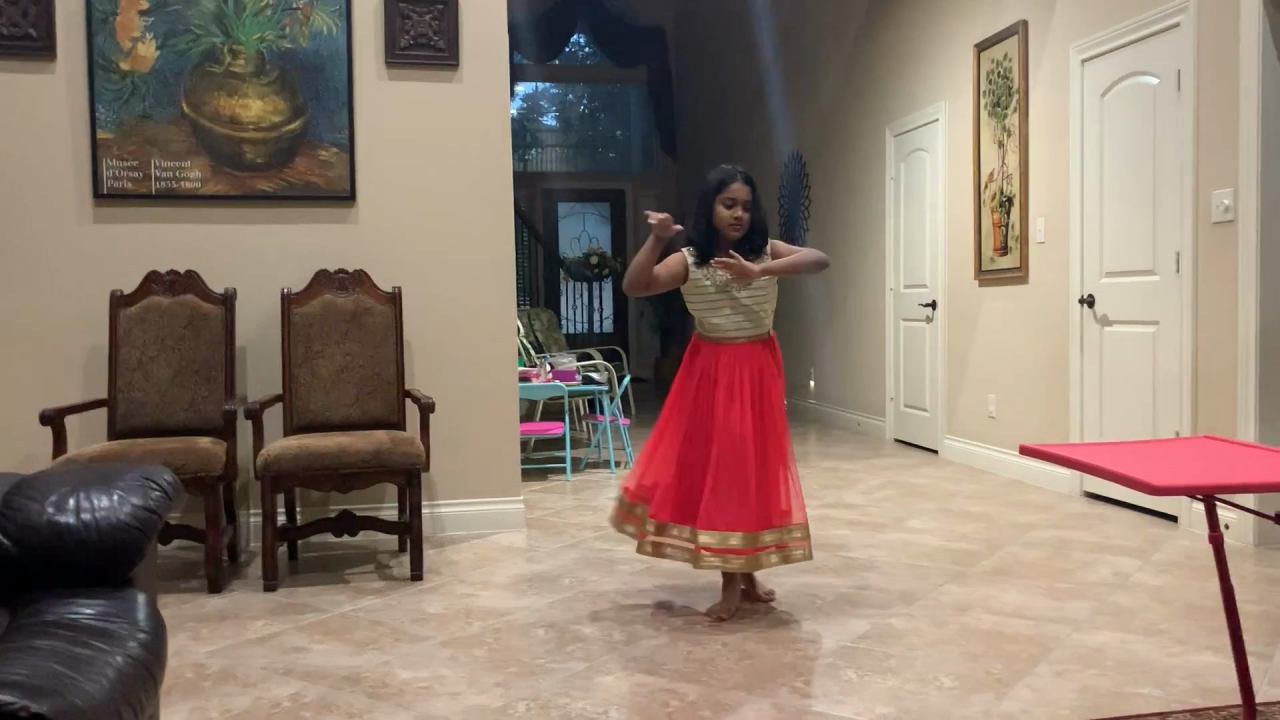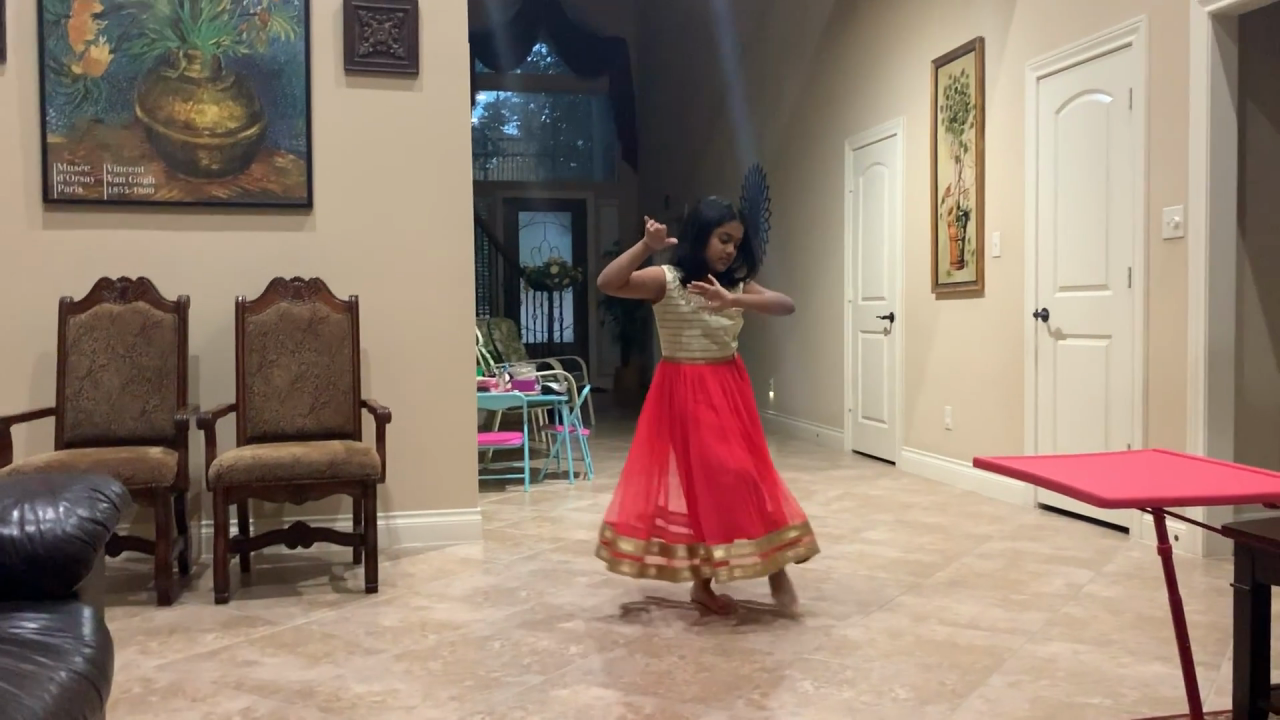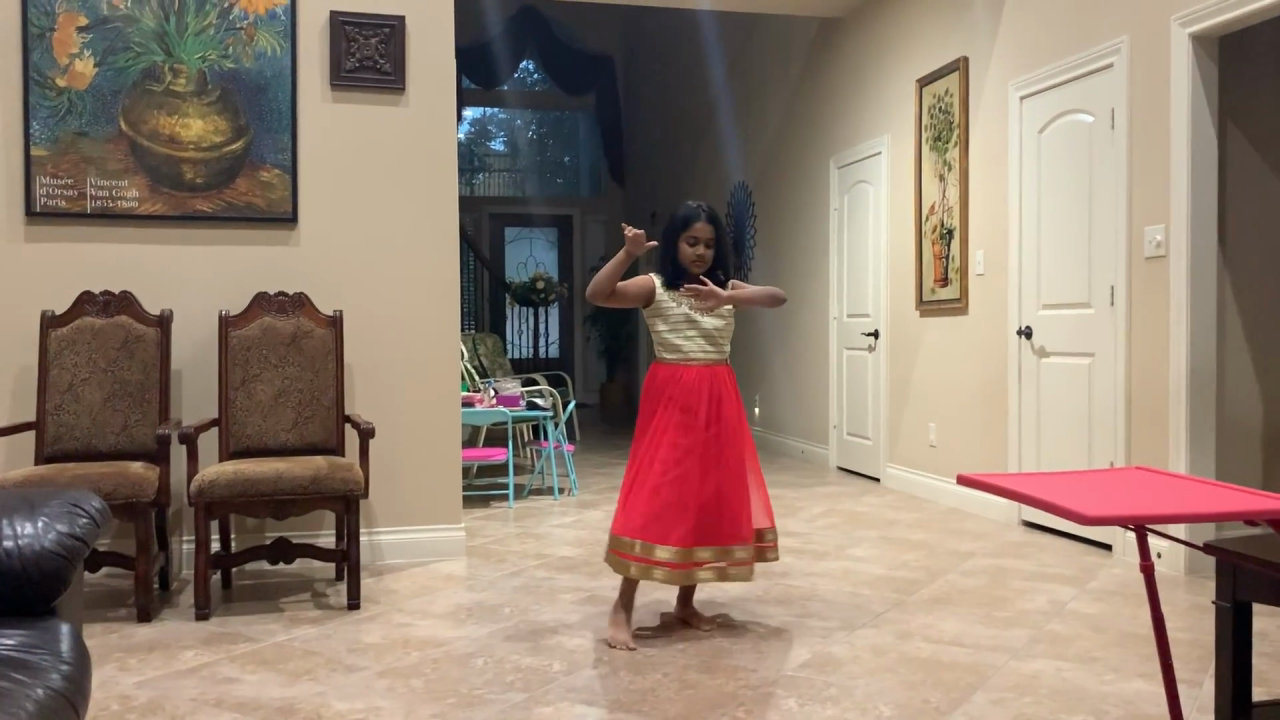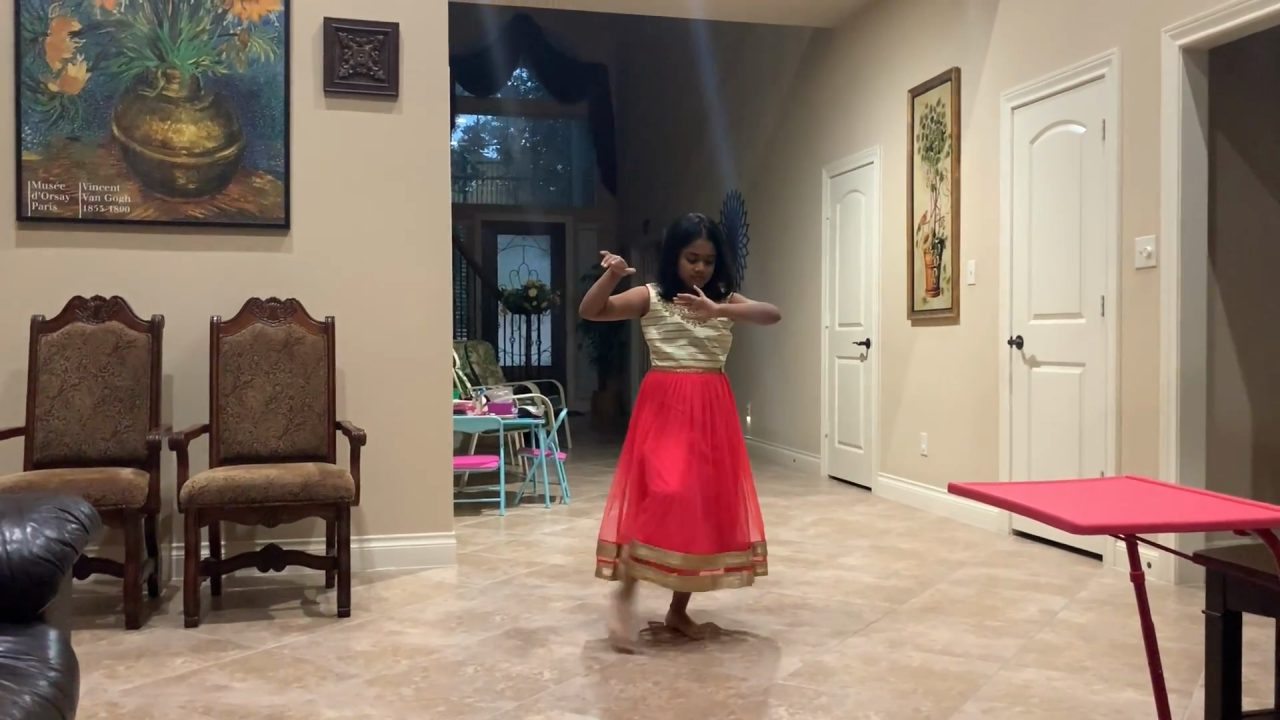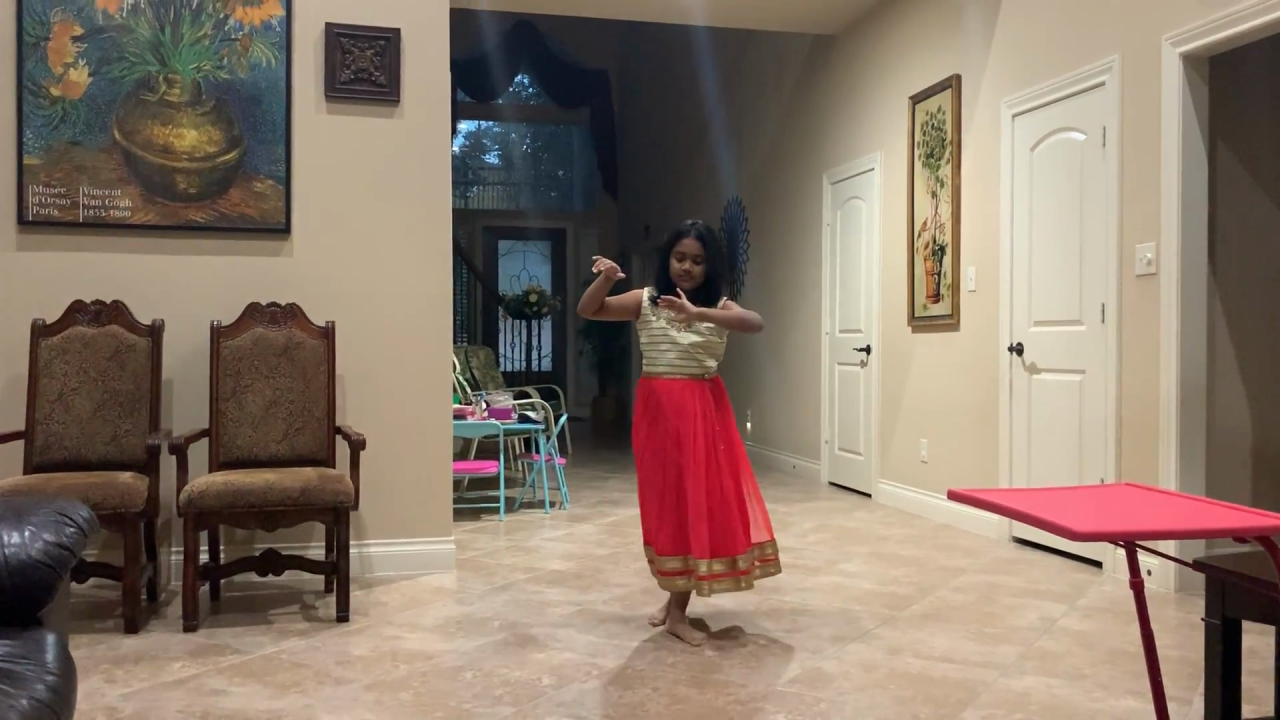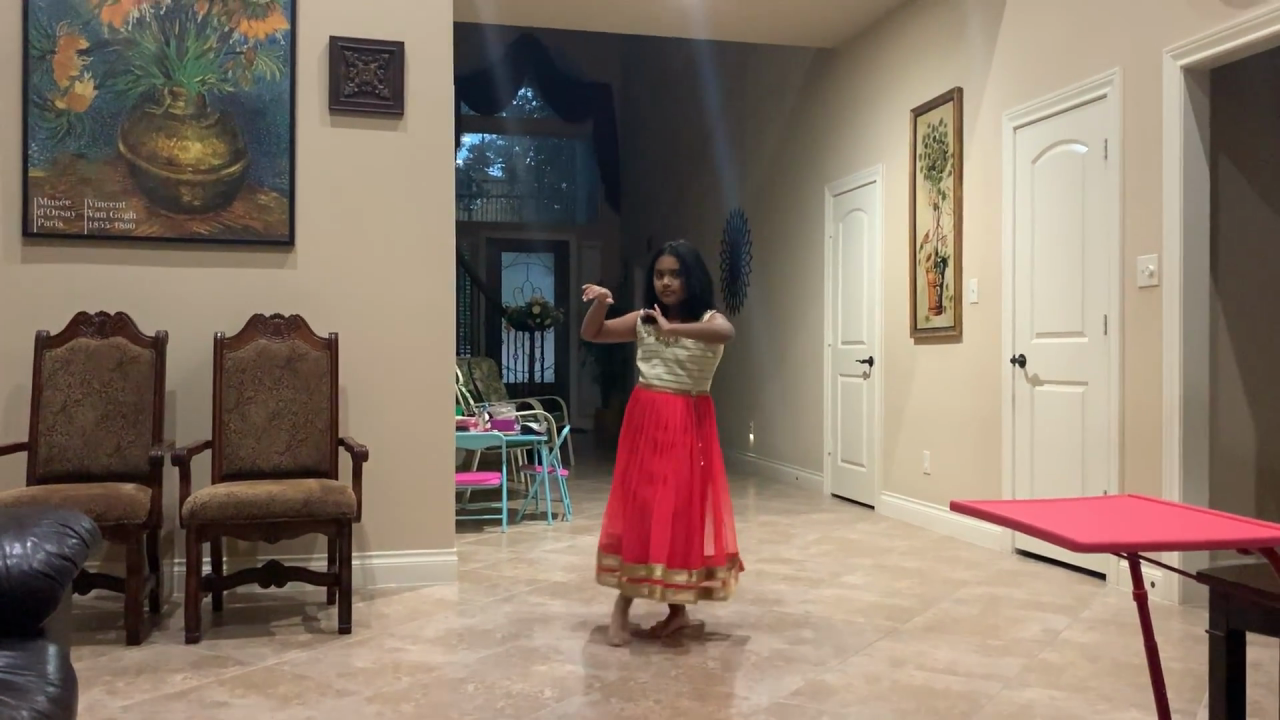
dt=0.5s
person 1, frame 1
left shoulder: (766, 252)
right shoulder: (688, 261)
left elbow: (820, 259)
right elbow: (633, 286)
left wrist: (760, 271)
right wrist: (656, 240)
left hip: (759, 368)
right hip: (710, 369)
left knee: (752, 464)
right knee: (709, 463)
left ankle: (743, 572)
right ankle: (732, 580)
person 1, frame 2
left shoulder: (737, 284)
right shoulder: (665, 280)
left elbow: (787, 305)
right elbow: (607, 283)
left wrist: (731, 300)
right wrist: (646, 245)
left hip: (729, 387)
right hip: (684, 389)
left knee: (740, 477)
right knee: (702, 478)
left ankle: (705, 583)
right ankle: (772, 566)
person 1, frame 3
left shoulder: (726, 287)
right shoulder: (653, 287)
left elbow: (778, 297)
right elbow: (596, 295)
left wrist: (726, 298)
right wrist: (628, 253)
left hip: (719, 396)
right hip: (671, 395)
left knee: (713, 492)
right knee: (659, 491)
left ankle: (685, 600)
right ankle: (622, 604)
person 1, frame 4
left shoulder: (725, 300)
right shoulder: (650, 298)
left elbow: (773, 314)
right elbow: (589, 311)
left wrist: (718, 310)
right wrist: (611, 275)
left hip: (713, 406)
right hip: (665, 402)
left knee: (708, 499)
right knee: (666, 492)
left ankle: (678, 609)
right ankle: (624, 594)
person 1, frame 5
left shoulder: (719, 307)
right shoulder: (645, 301)
left elbow: (756, 323)
right elbow: (587, 310)
left wrist: (696, 313)
right wrist: (606, 278)
left hip: (704, 409)
right hip: (657, 407)
left knee: (703, 499)
right knee: (665, 500)
left ankle: (678, 611)
right ankle: (673, 595)
person 1, frame 6
left shoulder: (707, 320)
right shoulder: (643, 320)
left elbow: (727, 332)
right elbow: (591, 334)
left wrist: (672, 329)
right wrist: (599, 303)
left hip: (689, 421)
right hip: (645, 419)
left knee: (678, 509)
right knee: (639, 508)
left ankle: (677, 608)
right ankle: (635, 608)
